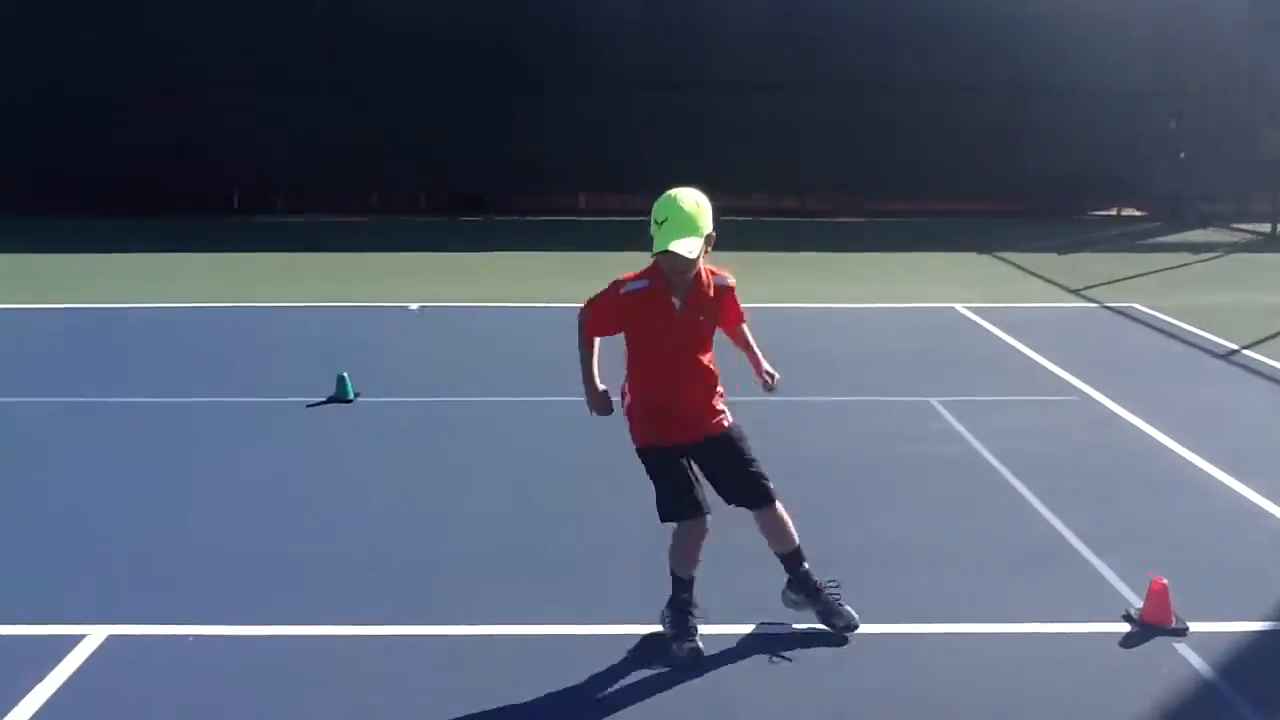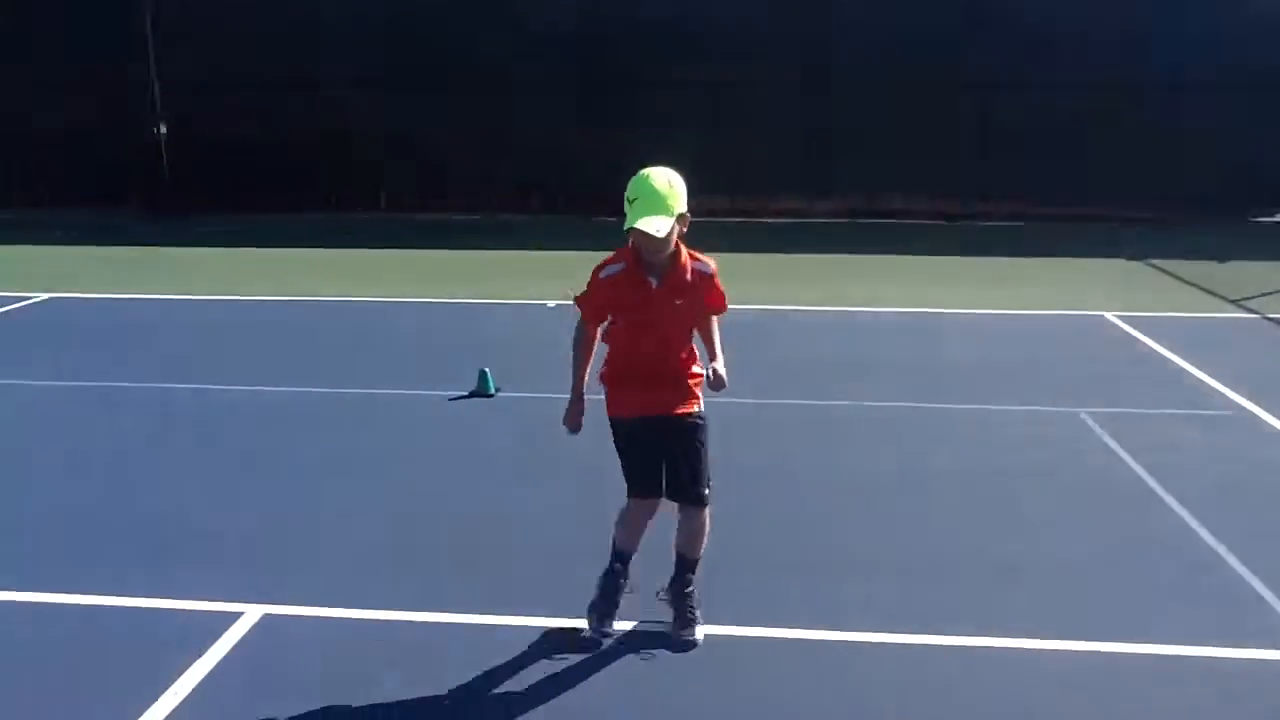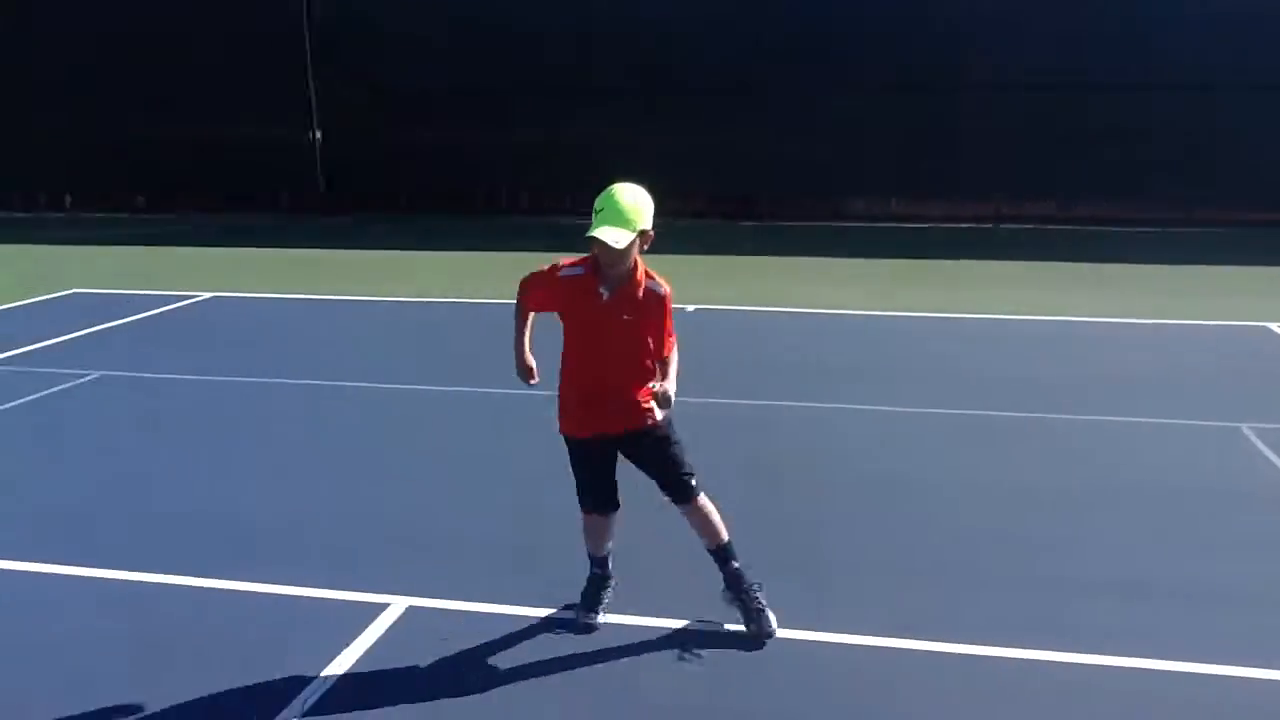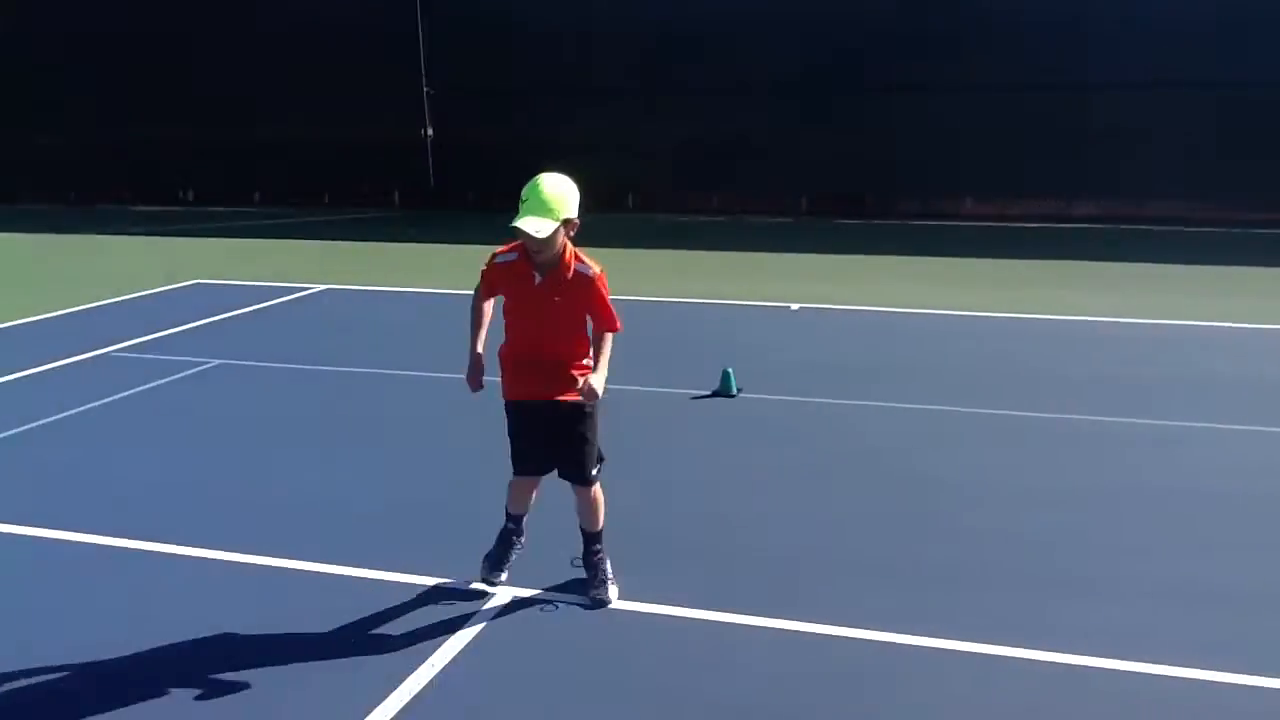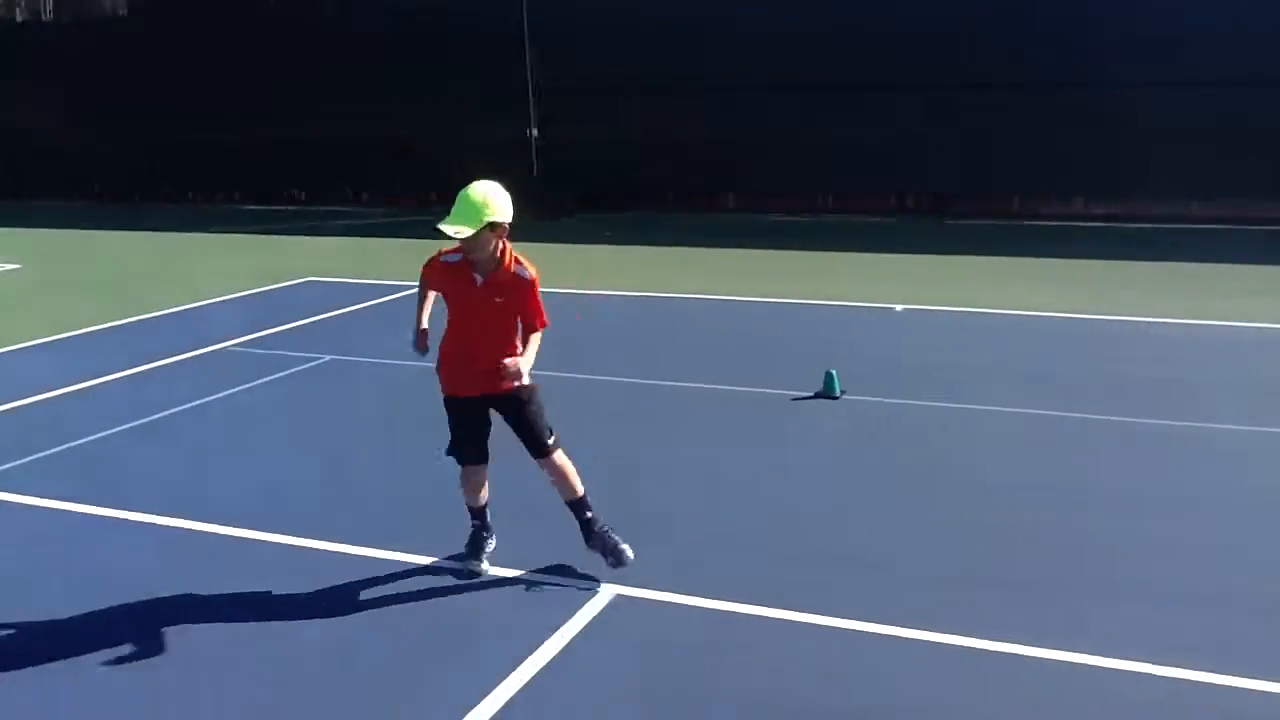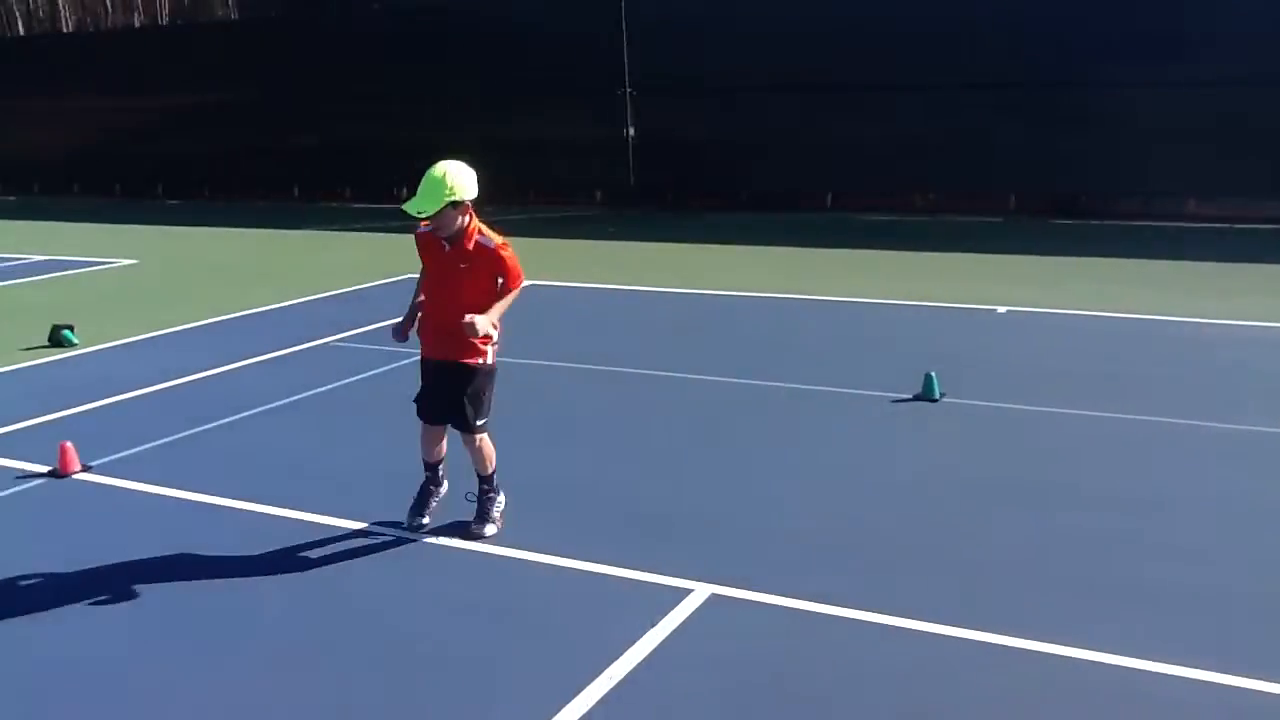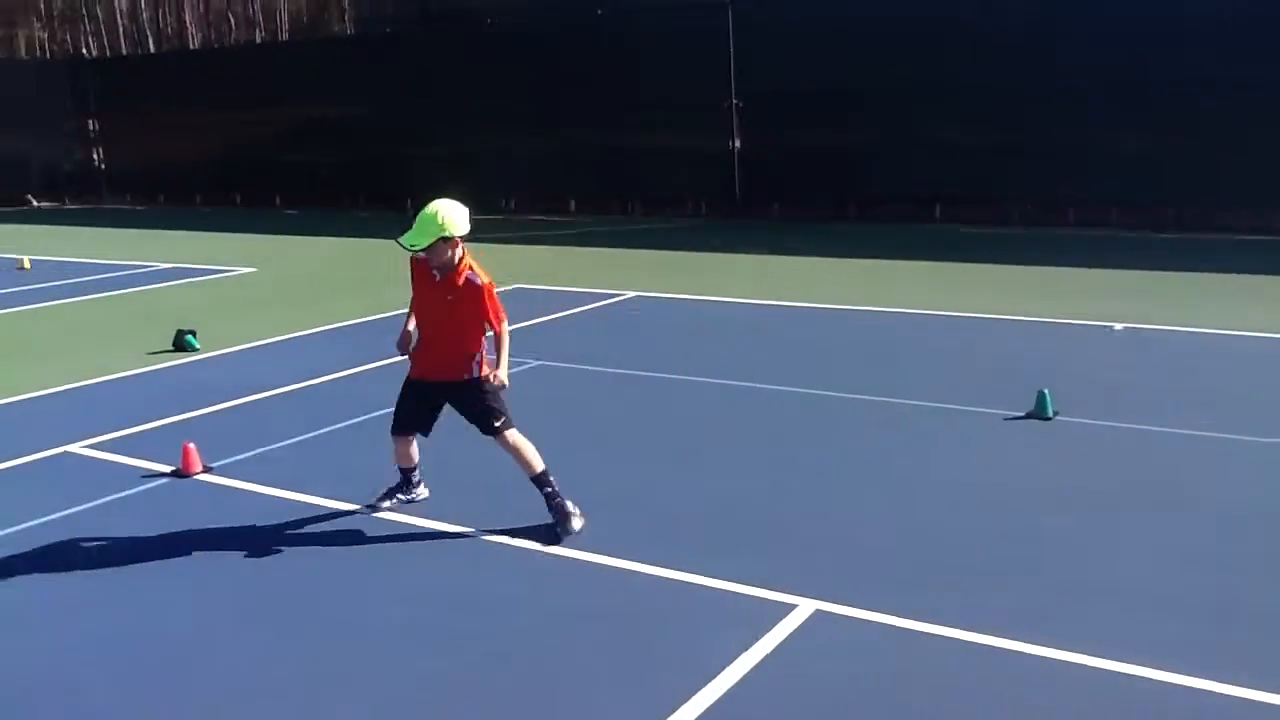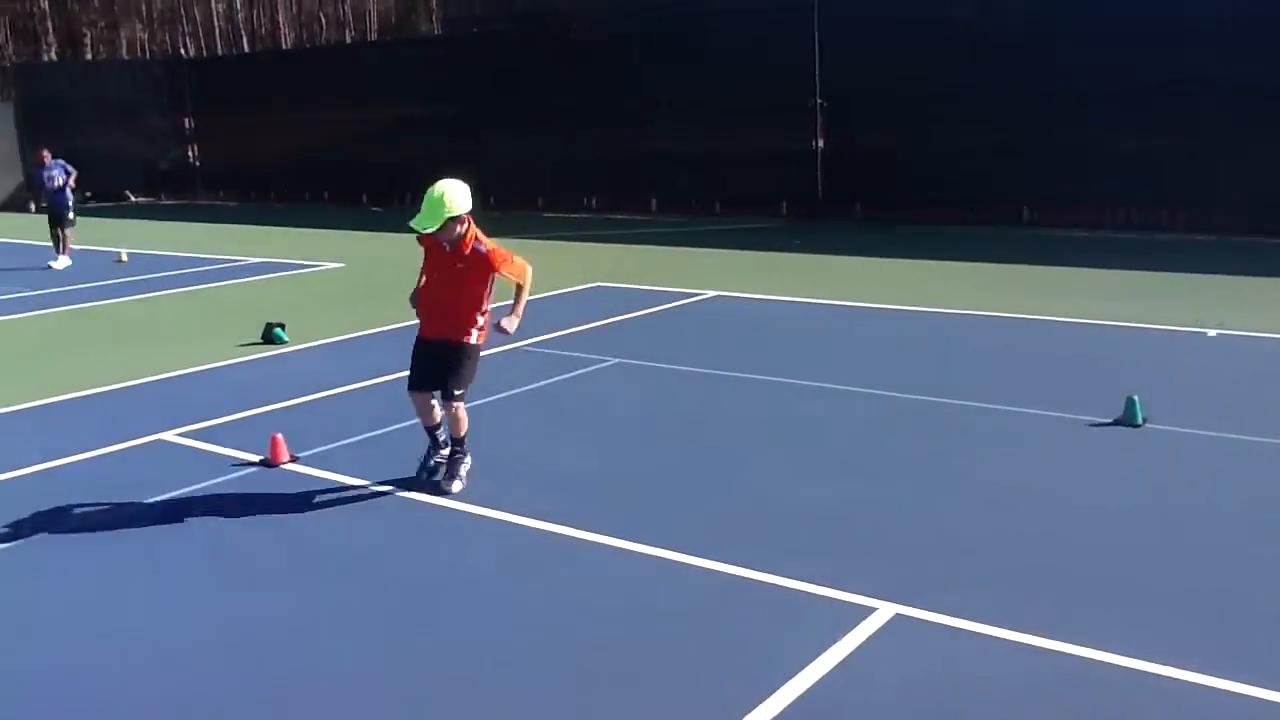
dt=0.2s
person 1, frame 1
left shoulder: (720, 287)
right shoulder: (629, 294)
right elbow: (587, 322)
left wrist: (758, 360)
right wrist: (591, 382)
left hip: (709, 418)
right hip: (655, 427)
left knee: (765, 502)
right knee: (693, 522)
left ankle: (802, 583)
right ankle: (681, 607)
person 1, frame 2
left shoulder: (703, 273)
right shoulder: (610, 276)
right elbow: (588, 328)
left wrist: (716, 359)
right wrist: (576, 396)
left hip: (682, 398)
right hip: (629, 401)
left knee: (694, 501)
right knee: (644, 501)
left ankle: (682, 588)
right ankle: (614, 579)
person 1, frame 3
left shoulder: (655, 293)
right shoulder: (567, 278)
left elbow: (666, 346)
right elbow: (526, 293)
left wrist: (668, 381)
right wrist: (522, 349)
left hip: (641, 410)
right hip: (584, 415)
left knee: (689, 497)
right knee: (597, 512)
left ankle: (736, 581)
right ankle: (599, 579)
person 1, frame 4
left shoulder: (587, 275)
right shoulder: (504, 263)
left elbow: (606, 329)
right elbow: (485, 295)
left wrist: (599, 375)
right wrist: (476, 353)
left hip: (573, 387)
right hip: (524, 385)
left knee: (585, 481)
right knee: (527, 474)
left ankle: (594, 555)
right ankle: (511, 536)
person 1, frame 5
left shoulder: (522, 276)
right shoulder: (446, 262)
left elbow: (535, 329)
right elbow: (427, 282)
left wrist: (525, 361)
right wrist: (422, 325)
left hip: (508, 377)
right hip: (461, 380)
left knee: (549, 454)
right knee: (472, 467)
left ankle: (590, 527)
right ankle: (481, 530)
person 1, frame 6
left shoulder: (491, 247)
right shoulder: (425, 236)
left elbow: (514, 286)
left wrist: (487, 318)
right wrist: (411, 315)
left hip: (475, 350)
right hip: (436, 346)
left knee: (473, 433)
right knee: (432, 425)
left ankle: (489, 495)
right ankle: (433, 484)
person 1, frame 7
left shoulder: (476, 284)
right shoulder: (420, 262)
left elbow: (500, 327)
left wrist: (501, 368)
right wrist: (408, 326)
left hip: (467, 370)
right hip: (425, 367)
left knee: (505, 435)
right knee: (401, 435)
left ankle: (554, 497)
right ankle: (411, 485)
person 1, frame 8
left shoulder: (485, 252)
right shoulder: (431, 237)
left elbow: (525, 272)
left wrist: (515, 316)
right wrist: (420, 285)
left hip: (467, 333)
right hip: (432, 328)
left knee: (453, 402)
right knee: (419, 394)
left ankle: (459, 455)
right ankle: (439, 446)
